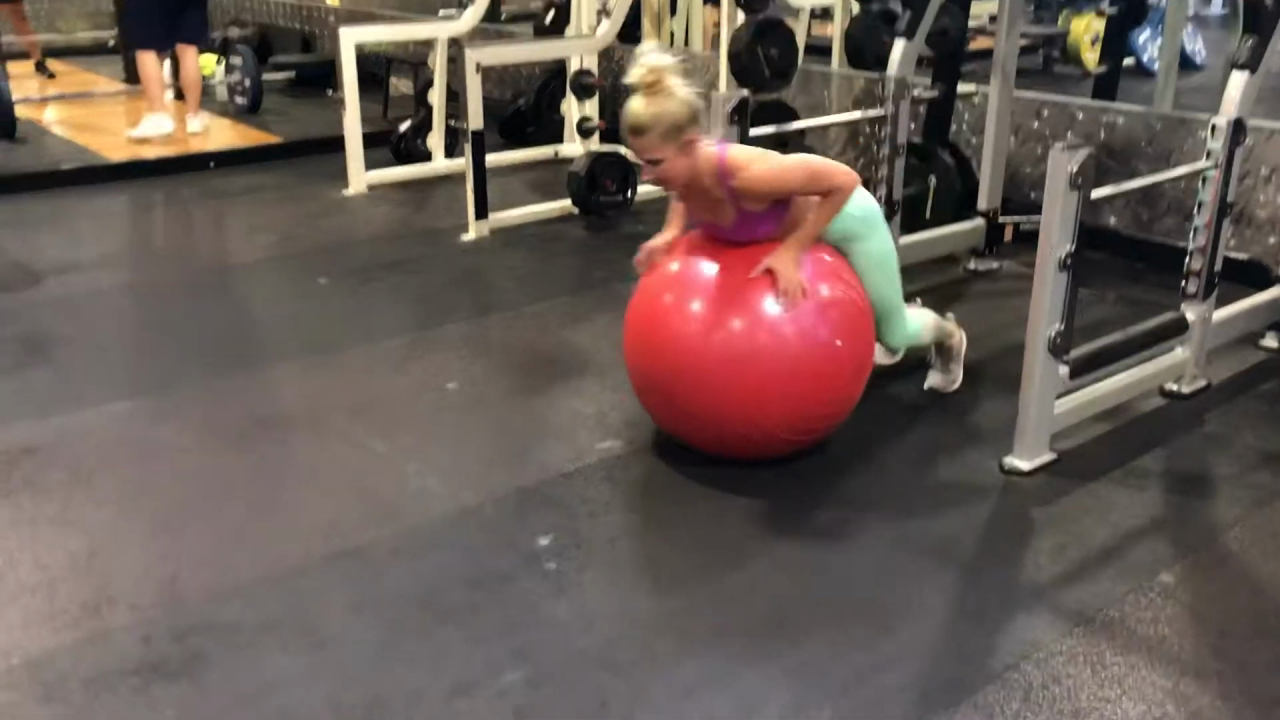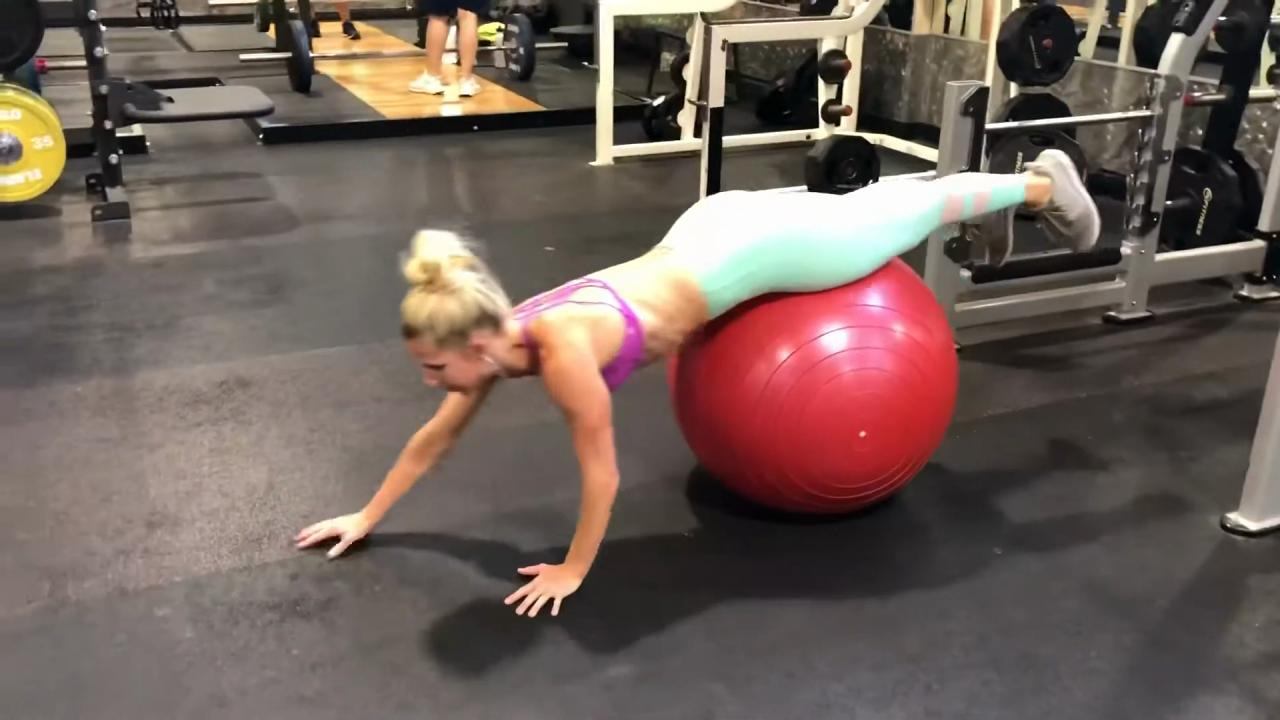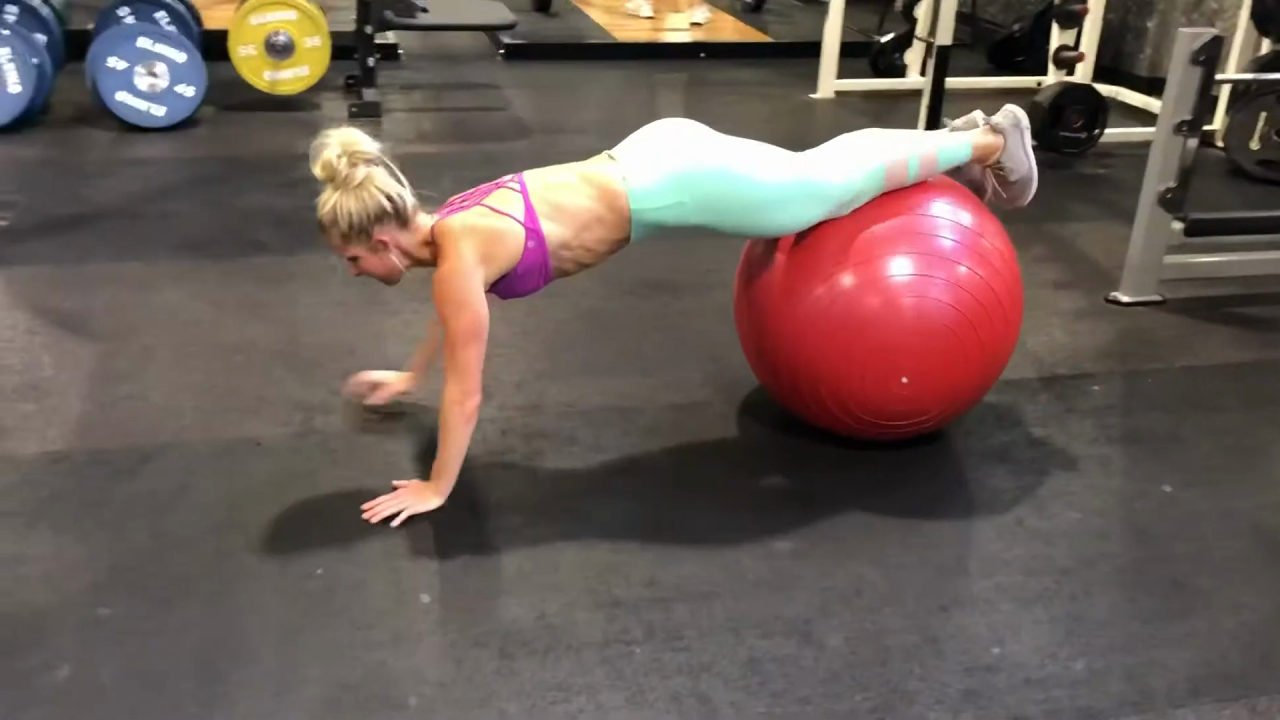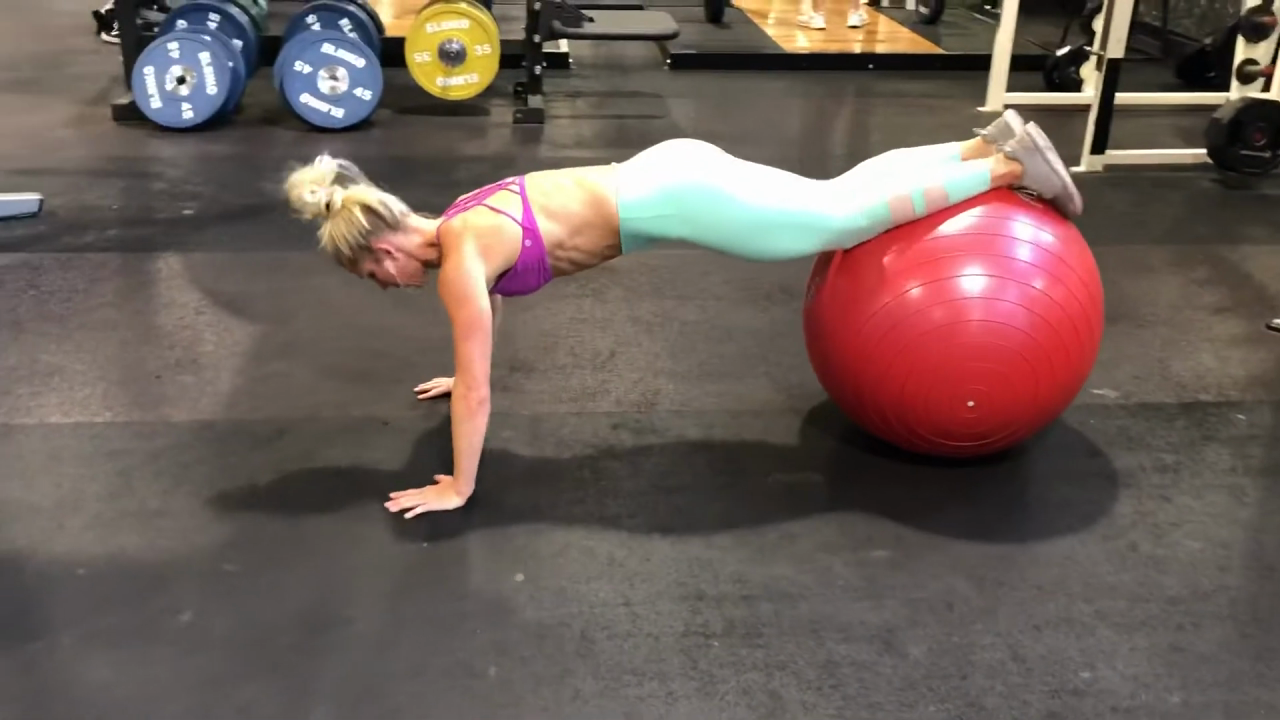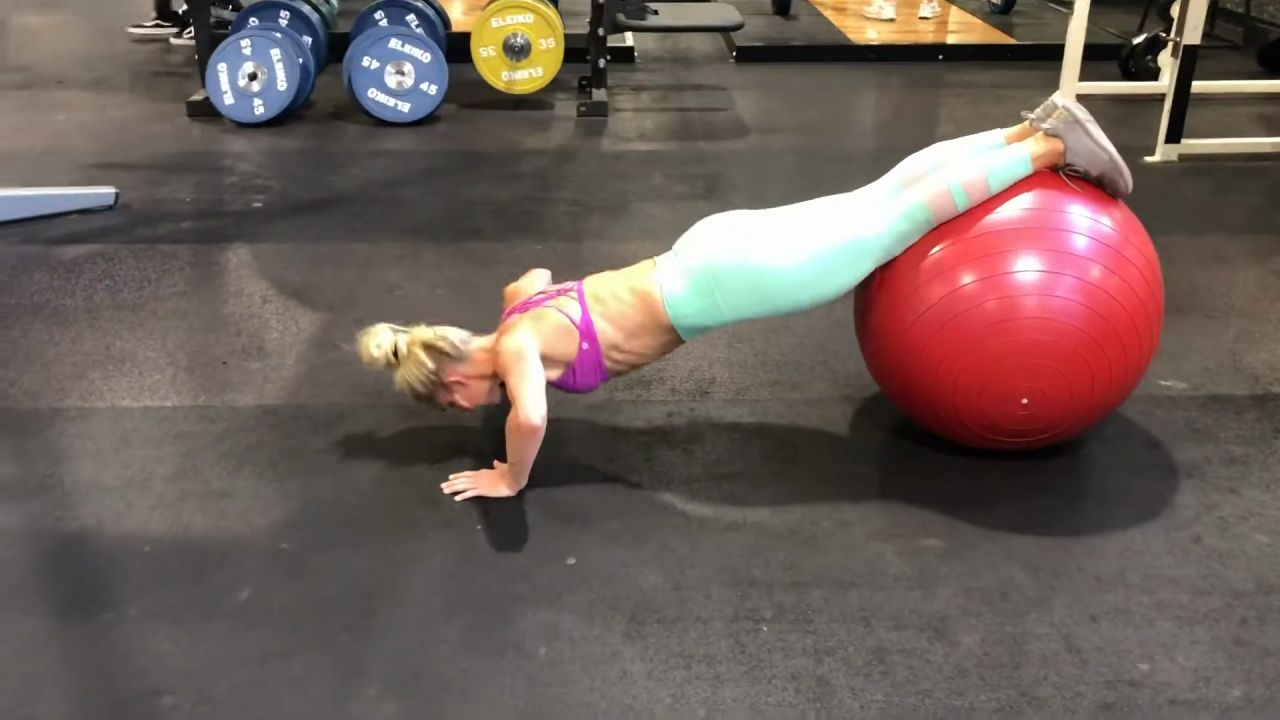
dt=1s
person 1, frame 1
left shoulder: (747, 174)
right shoulder: (678, 163)
left elbow: (845, 182)
left wrist: (790, 251)
right wrist: (672, 231)
left hip: (847, 220)
right hip: (794, 223)
left knee: (895, 331)
left ankle: (948, 336)
person 1, frame 2
left shoulder: (563, 352)
right shoulder: (494, 329)
left elbow: (600, 474)
right elbow: (438, 432)
left wrist: (574, 569)
right wrist: (367, 517)
left hip: (752, 250)
right hip: (714, 225)
left knee: (907, 222)
right knee: (853, 205)
left ankle: (1042, 184)
right ankle: (958, 187)
person 1, frame 3
left shoulder: (459, 252)
right shoulder: (450, 224)
left elbow: (465, 389)
right elbow: (456, 310)
left wrist: (435, 489)
right wrist: (409, 377)
left hip: (673, 183)
right hip: (659, 152)
left knee: (844, 185)
right knee: (817, 167)
left ankle: (993, 141)
right ankle: (960, 134)
person 1, frame 4
left shoulder: (459, 254)
right shoulder: (461, 226)
left elbow: (475, 390)
right elbow: (494, 299)
left wrist: (458, 489)
right wrist: (470, 375)
left hip: (669, 198)
right hip: (667, 171)
left knee: (849, 219)
right knee: (837, 197)
left ankle: (1011, 166)
right ankle: (989, 146)
person 1, frame 5
left shoulder: (516, 345)
right shoulder: (518, 306)
left elbow: (530, 420)
right elbow: (542, 271)
left wrist: (510, 482)
left hip: (718, 281)
right hip: (714, 249)
left knee: (893, 225)
right knee: (878, 205)
left ankle: (1053, 148)
right ankle: (1035, 130)
